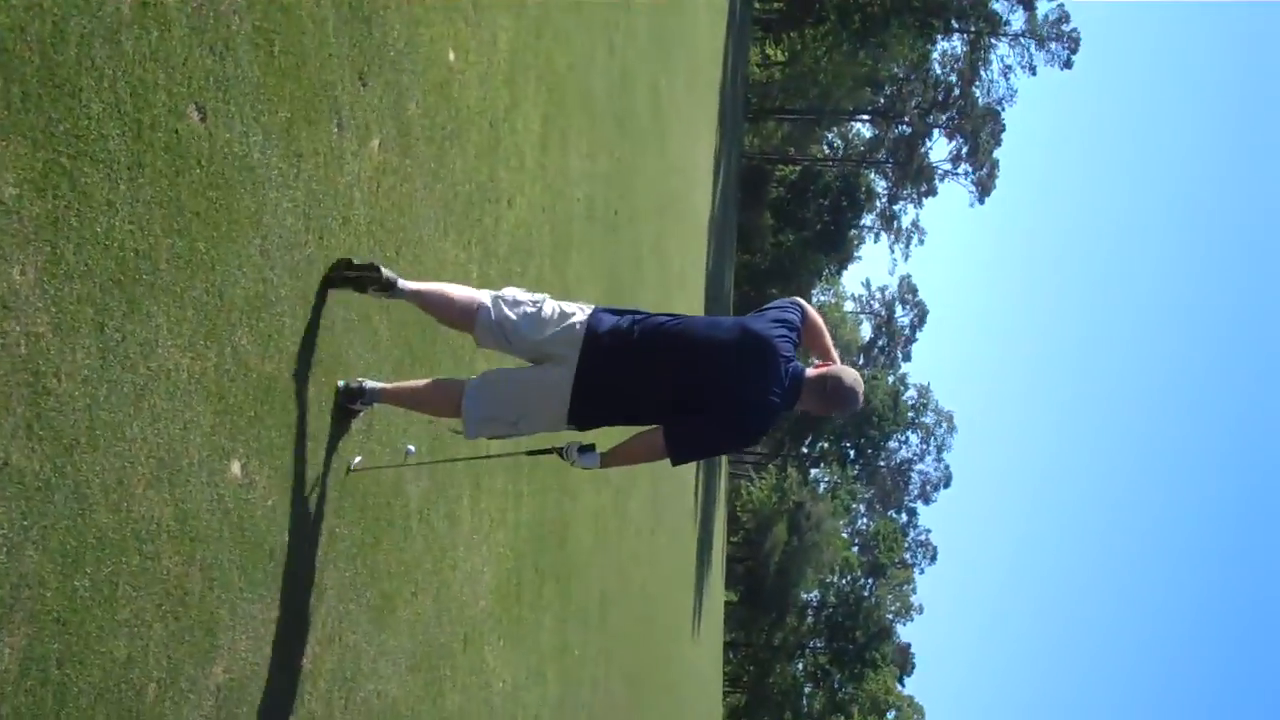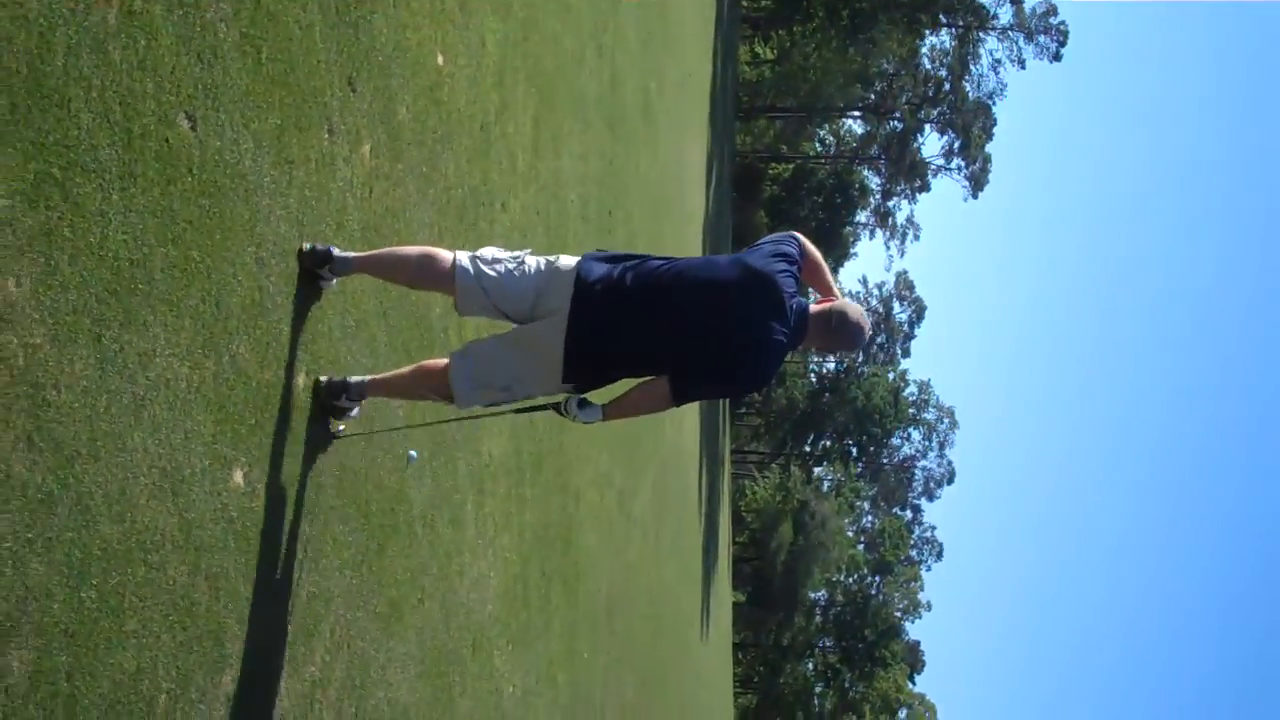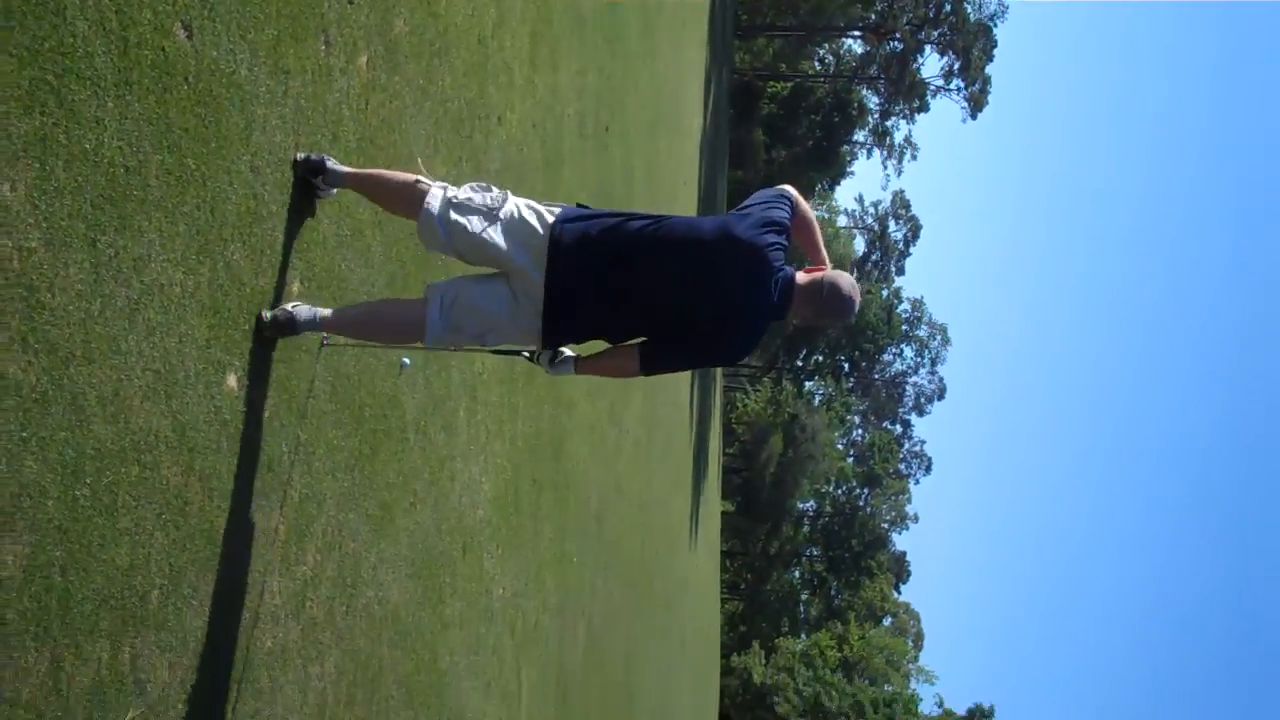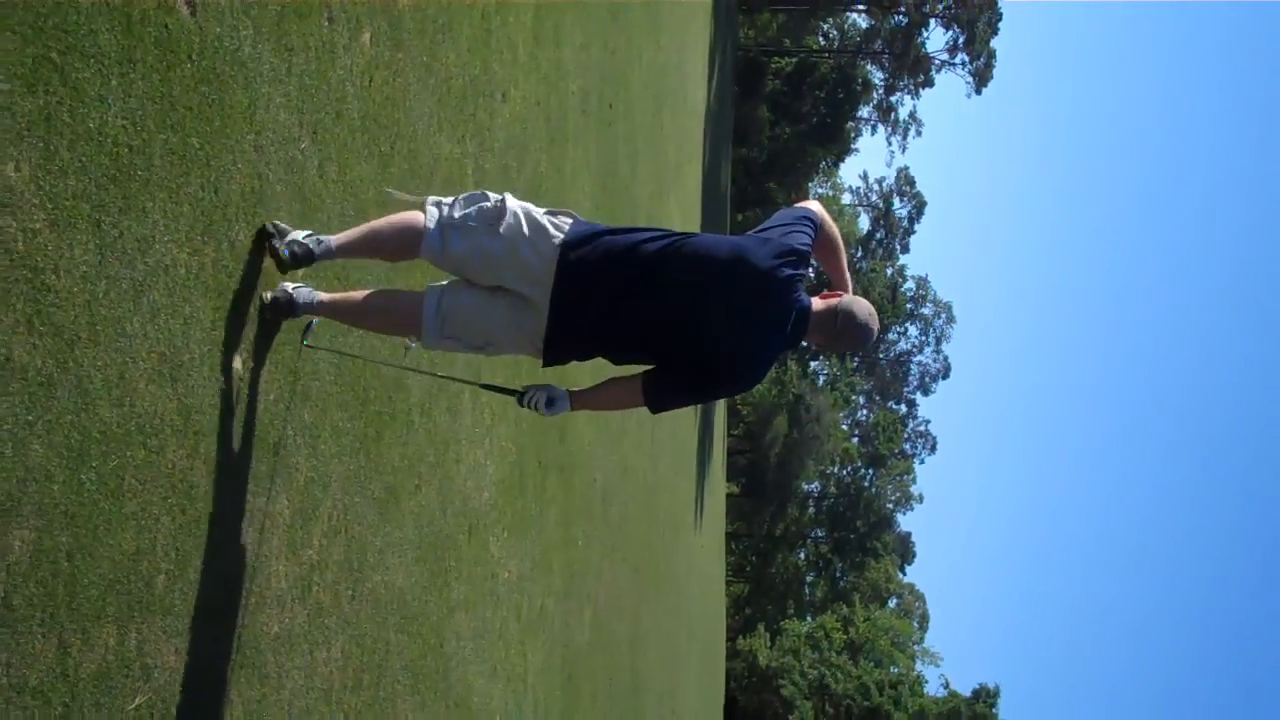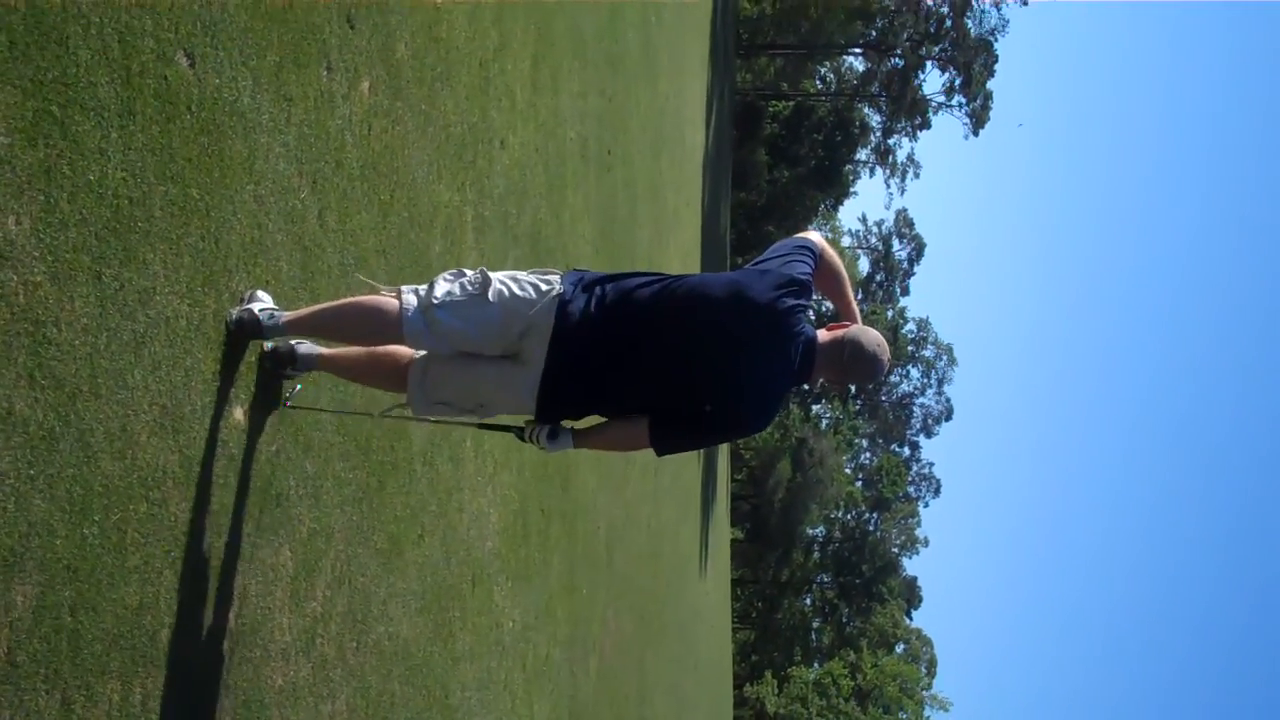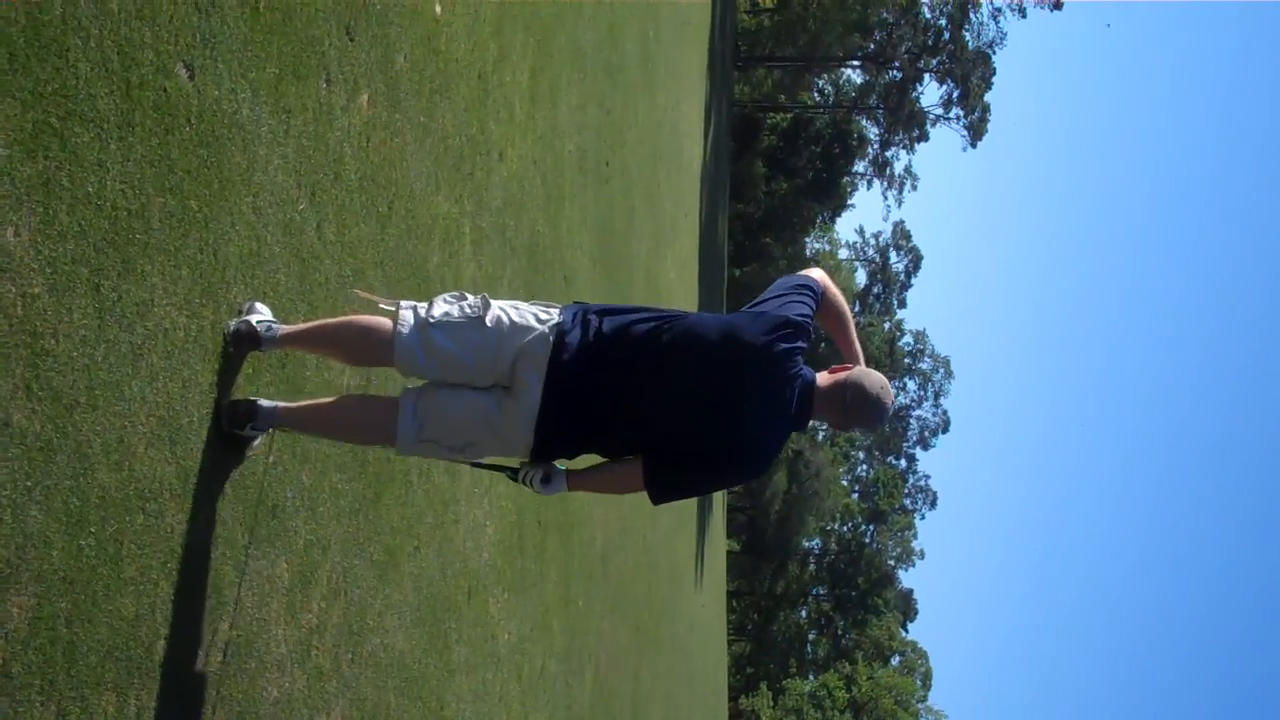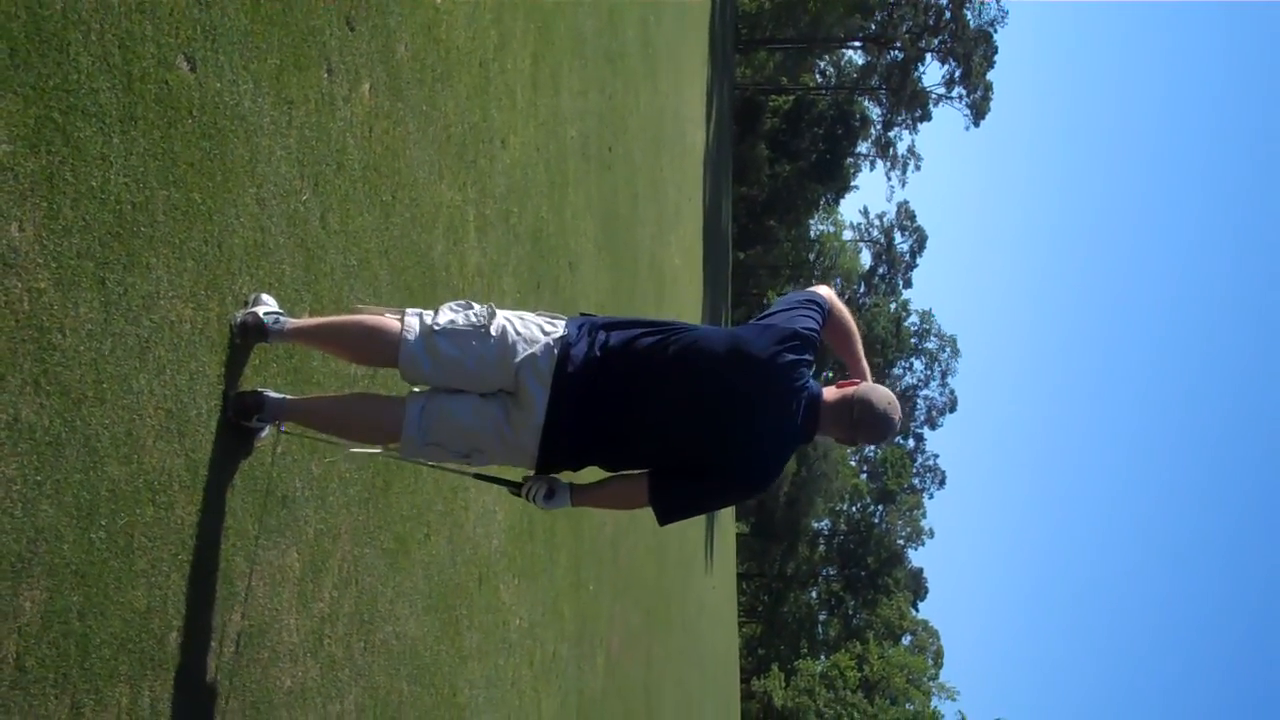
dt=0.5s
person 1, frame 1
left shoulder: (776, 332)
right shoulder: (750, 422)
left elbow: (803, 305)
right elbow: (664, 440)
left wrist: (832, 359)
right wrist: (600, 459)
left hip: (595, 329)
right hip: (585, 397)
left knee: (479, 311)
right knee: (475, 403)
right ankle: (374, 393)
person 1, frame 2
left shoulder: (777, 262)
right shoulder: (755, 364)
left elbow: (800, 240)
right elbow: (669, 388)
left wrist: (833, 295)
right wrist: (598, 412)
left hip: (583, 279)
right hip: (580, 354)
left knee: (456, 270)
right knee: (462, 378)
left ankle: (342, 261)
right ankle: (359, 388)
person 1, frame 3
left shoulder: (764, 231)
right shoulder: (738, 337)
left elbow: (790, 193)
right elbow: (641, 358)
left wrist: (820, 258)
right wrist: (571, 365)
left hip: (562, 235)
right hip: (556, 314)
left knee: (438, 205)
right knee: (433, 318)
left ankle: (334, 172)
right ankle: (319, 319)
person 1, frame 4
left shoulder: (784, 252)
right shoulder: (744, 366)
left elbow: (813, 208)
right elbow: (649, 388)
left wrist: (842, 285)
right wrist: (571, 402)
left hip: (570, 246)
right hip: (563, 327)
left knee: (446, 222)
right knee: (435, 315)
left ankle: (316, 244)
right ankle: (315, 303)
person 1, frame 5
left shoulder: (784, 286)
right shoulder: (755, 407)
left elbow: (814, 241)
right elbow: (650, 430)
left wrist: (853, 322)
right wrist: (571, 439)
left hip: (563, 303)
right hip: (558, 389)
left knee: (411, 313)
right knee: (421, 378)
left ankle: (277, 320)
right ankle: (309, 359)
person 1, frame 6
left shoulder: (783, 327)
right shoulder: (752, 451)
left elbow: (818, 277)
right elbow: (648, 473)
left wrist: (858, 362)
right wrist: (566, 480)
left hip: (559, 336)
right hip: (549, 426)
left knee: (407, 334)
right knee: (409, 421)
left ankle: (273, 330)
right ankle: (278, 415)
person 1, frame 7
left shoulder: (789, 339)
right shoulder: (758, 467)
left elbow: (825, 294)
right elbow: (654, 488)
left wrist: (864, 378)
right wrist: (570, 495)
left hip: (563, 346)
right hip: (552, 436)
left knee: (412, 339)
right knee: (408, 422)
left ankle: (280, 324)
right ankle: (280, 408)
